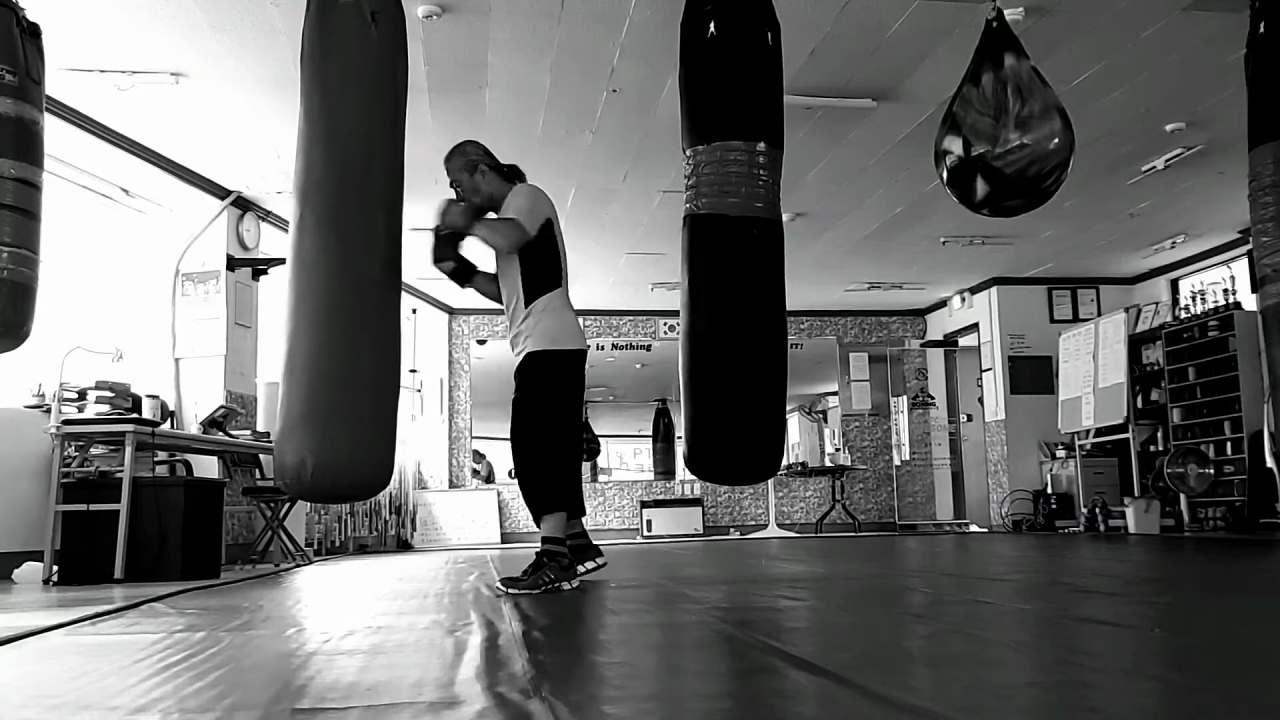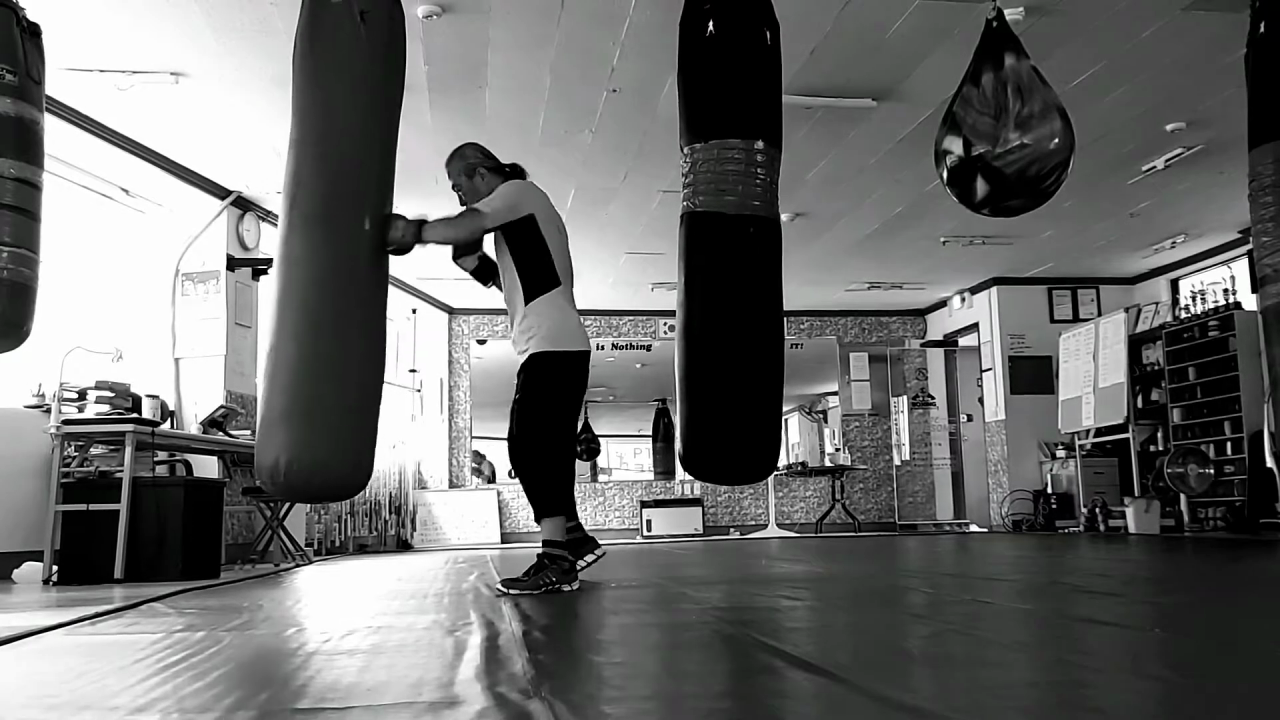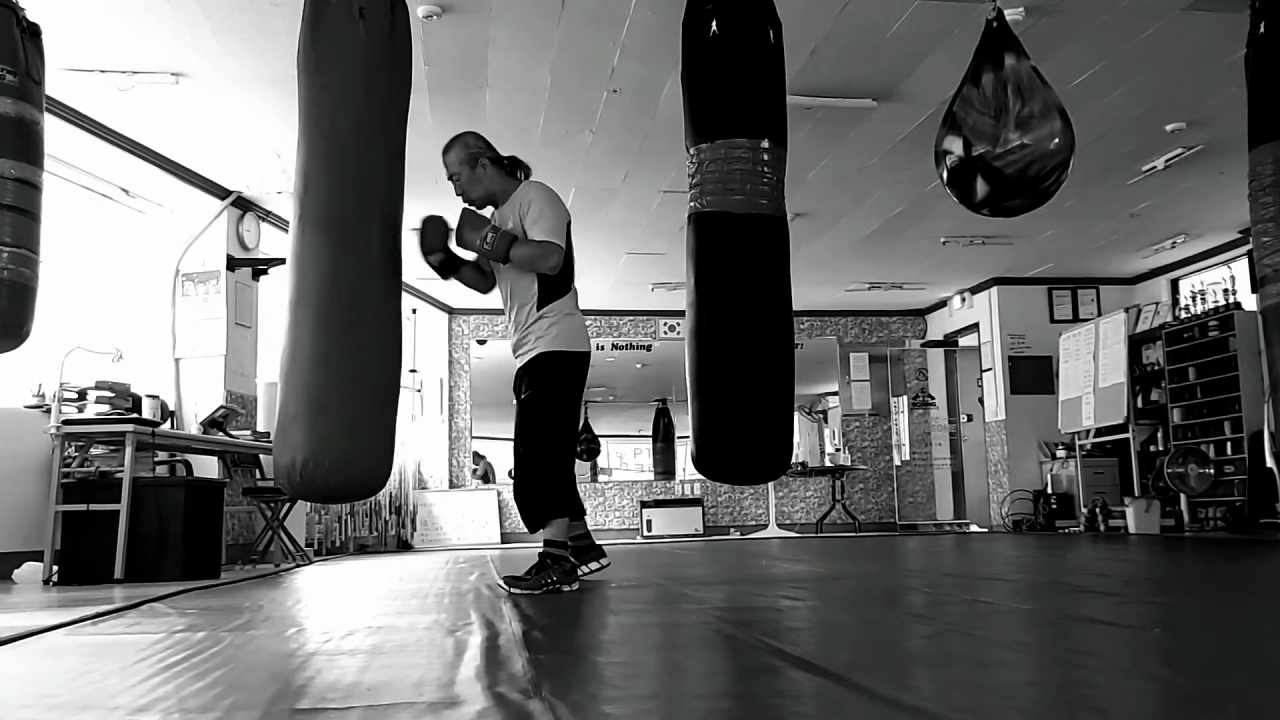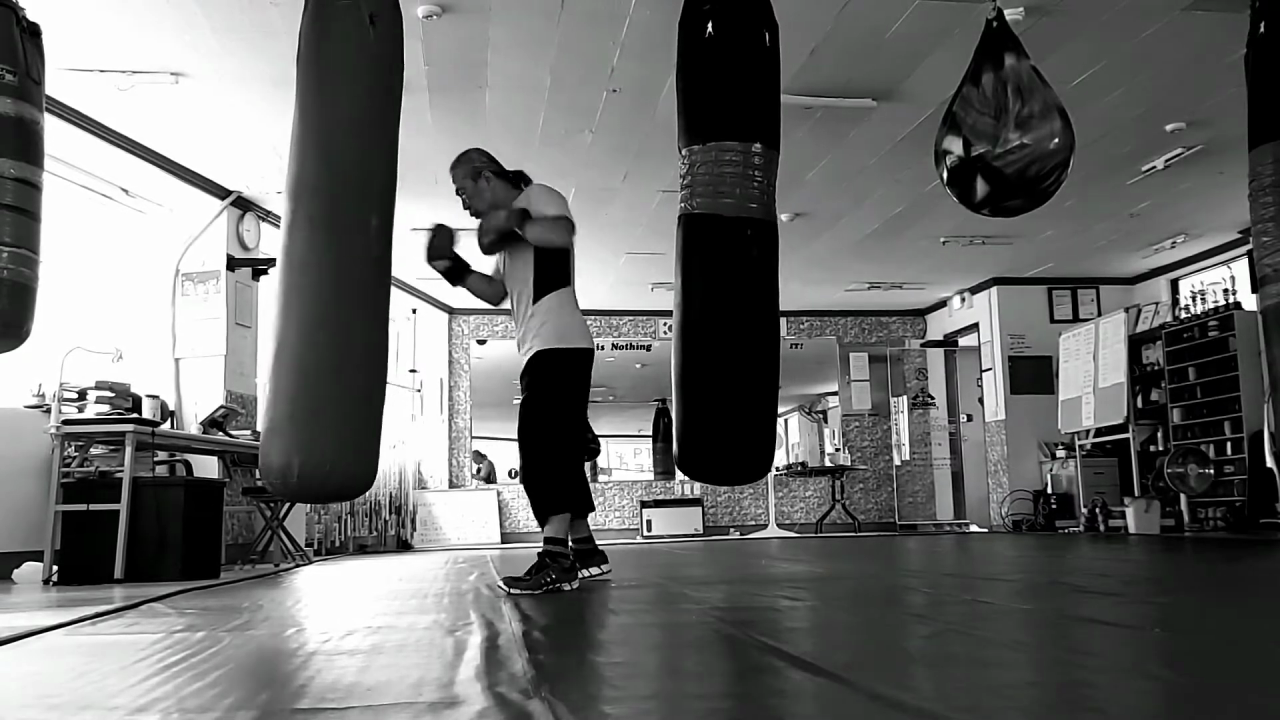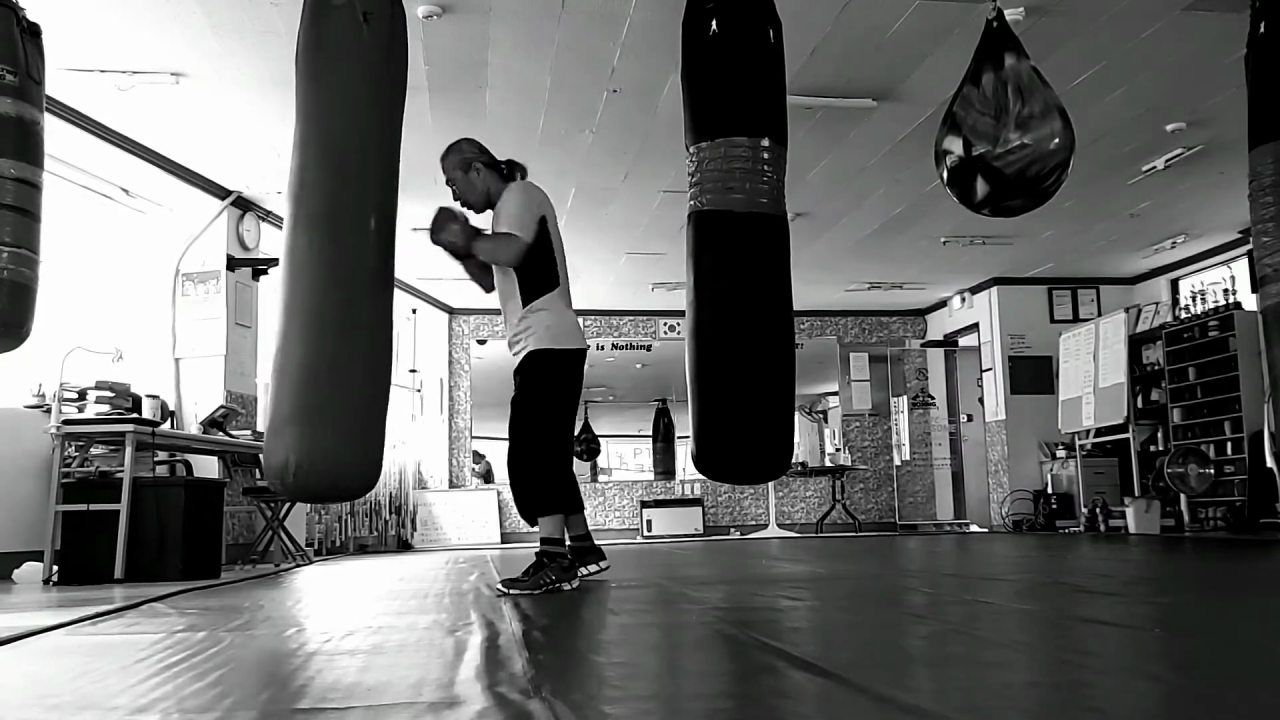
dt=1s
person 1, frame 1
left shoulder: (525, 198)
right shoulder: (509, 215)
left elbow: (504, 239)
right elbow: (501, 291)
left wrist: (467, 220)
right wrist: (455, 266)
left hip: (551, 345)
right hip: (539, 350)
left knee: (542, 447)
right knee: (547, 449)
left ankle: (555, 558)
right ankle: (576, 545)
person 1, frame 2
left shoulder: (518, 192)
right shoulder: (513, 208)
left elbow: (464, 228)
right elbow: (516, 280)
left wrist: (413, 232)
right wrist: (479, 264)
left hip: (552, 346)
right hip: (547, 348)
left knee: (539, 448)
right knee: (534, 448)
left ankle: (555, 561)
right ankle: (575, 541)
person 1, frame 3
left shoulder: (536, 196)
right shoulder: (501, 213)
left elbow: (550, 259)
right elbow: (485, 279)
left wrist: (490, 241)
right wrist: (445, 260)
left hip: (556, 347)
right hip: (533, 353)
left knee: (542, 450)
right knee: (538, 453)
left ankle: (557, 561)
right ankle: (581, 547)
person 1, frame 4
left shoulder: (539, 198)
right shoulder: (512, 227)
left elbow: (562, 235)
right elbow: (496, 292)
left wrist: (510, 223)
right wrist: (449, 264)
left hip: (558, 346)
right hip: (545, 350)
left knee: (544, 446)
right knee: (556, 449)
left ankle: (557, 558)
right ankle: (584, 550)
person 1, frame 5
left shoulder: (520, 194)
right shoulder: (509, 208)
left elbow: (506, 253)
right elbow: (492, 280)
left wrist: (464, 238)
right wrist: (465, 248)
left hip: (548, 344)
right hip: (543, 347)
left knee: (533, 447)
right knee: (546, 449)
left ankle: (553, 558)
right ankle: (581, 548)
